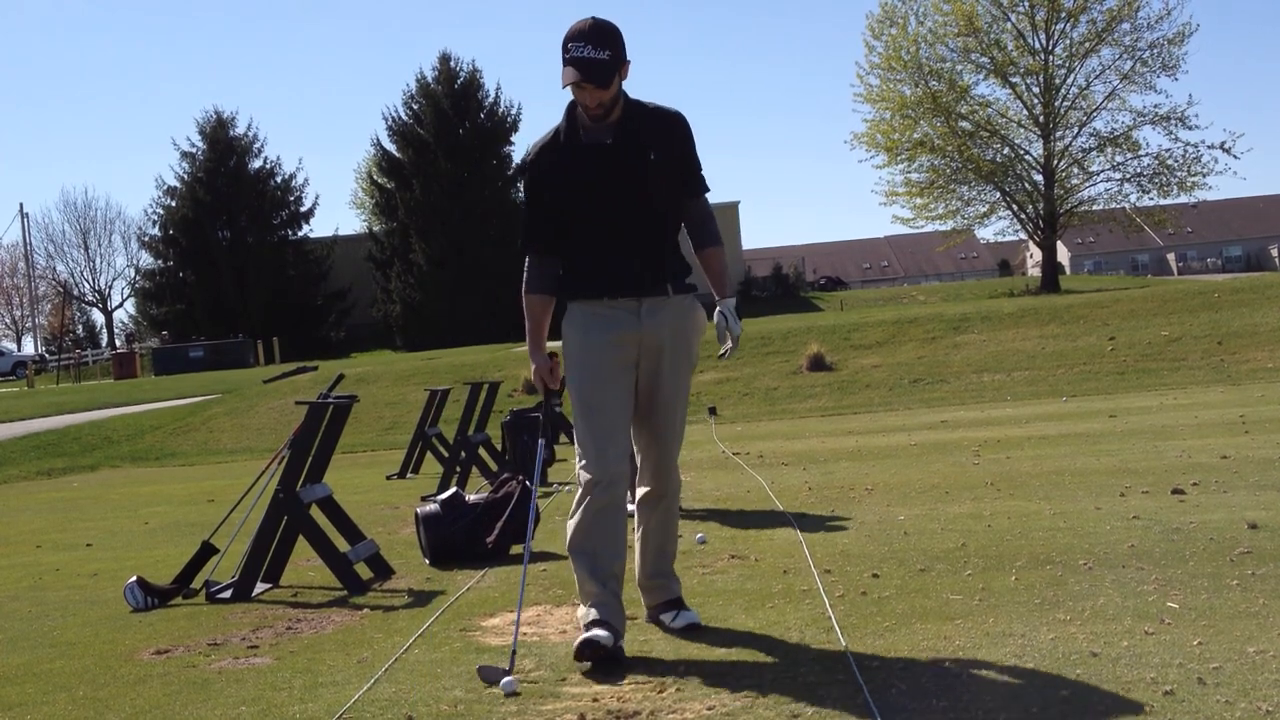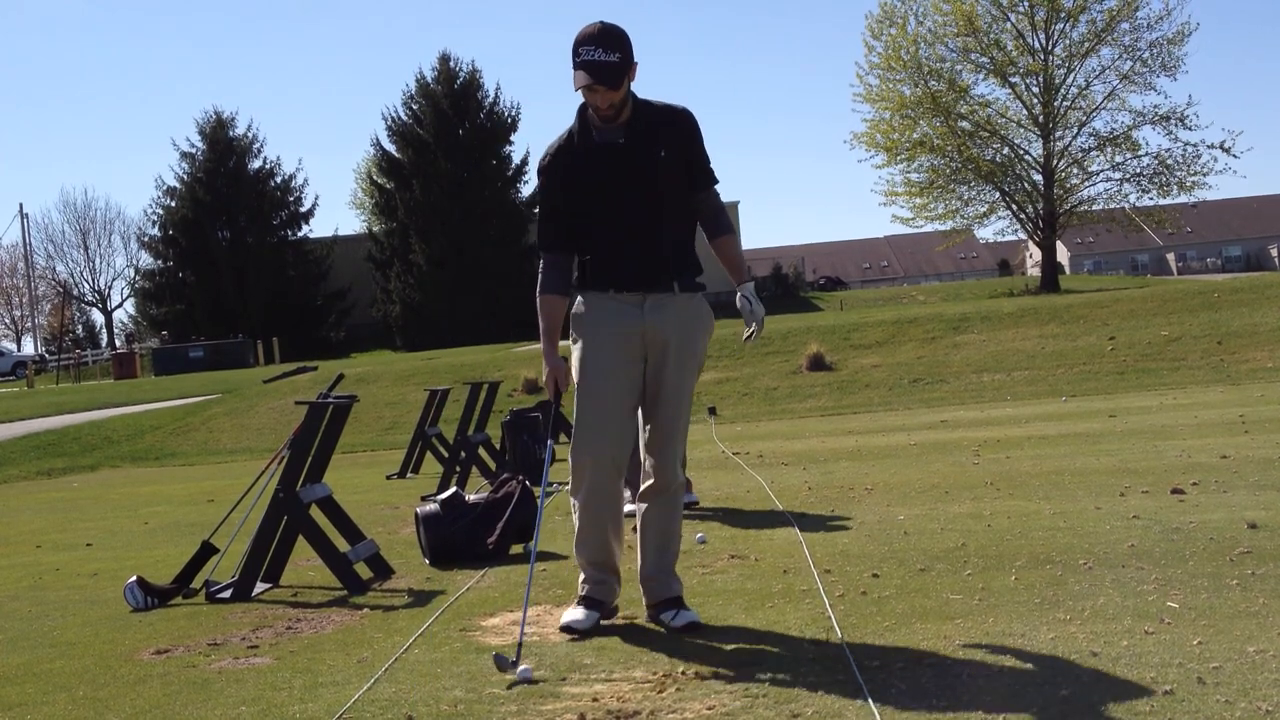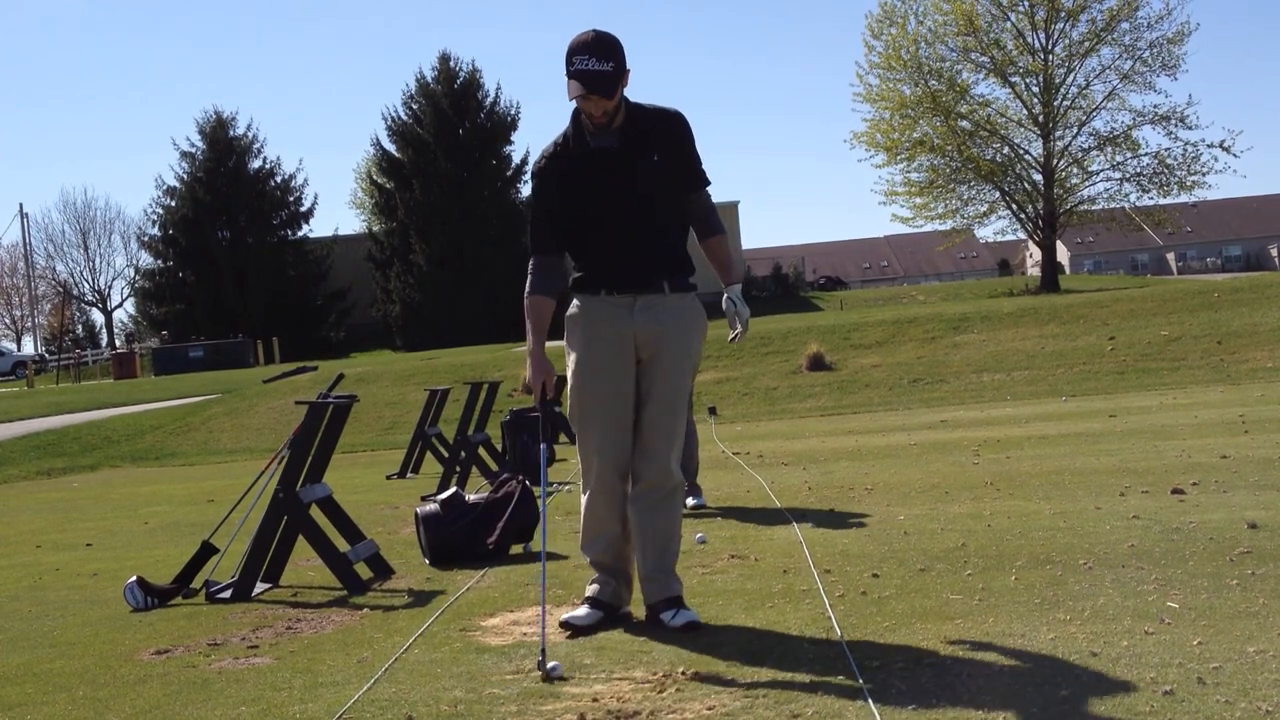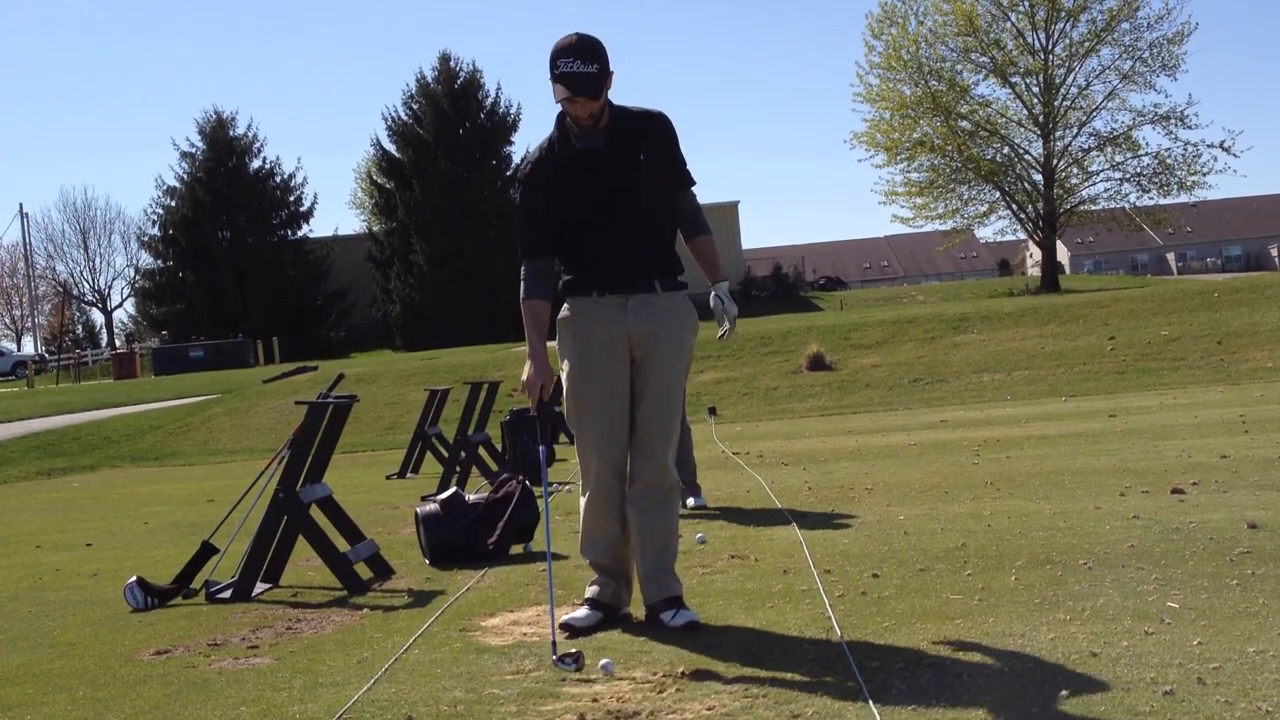
dt=0.4s
person 1, frame 1
left shoulder: (667, 130)
right shoulder: (548, 158)
left elbow: (699, 218)
right elbow: (541, 261)
left wrist: (725, 300)
right wrist: (536, 349)
left hip: (672, 311)
right hip: (594, 317)
left knee: (661, 465)
right knee: (601, 468)
left ankle: (660, 591)
right ankle: (602, 616)
person 1, frame 2
left shoulder: (675, 127)
right shoulder: (562, 159)
left elbow: (710, 210)
right elbow: (555, 260)
left wrist: (745, 285)
right wrist: (550, 350)
left hip: (680, 307)
right hip: (602, 312)
left knee: (666, 460)
right knee: (597, 458)
left ankle: (661, 590)
right ankle: (596, 588)
person 1, frame 3
left shoulder: (668, 129)
right shoulder: (555, 163)
left elbow: (702, 212)
right elbow: (546, 261)
left wrist: (732, 285)
right wrist: (536, 350)
left hip: (673, 307)
right hip: (597, 314)
left knee: (659, 459)
right knee: (603, 461)
left ankle: (661, 591)
right ankle: (608, 587)
person 1, frame 4
left shoulder: (652, 131)
right shoulder: (542, 168)
left elbow: (687, 212)
right elbow: (537, 265)
left wrist: (719, 284)
right wrist: (536, 352)
left hip: (664, 307)
right hip: (589, 315)
left knee: (655, 458)
right knee: (600, 460)
left ankle: (661, 591)
right ankle: (607, 588)
